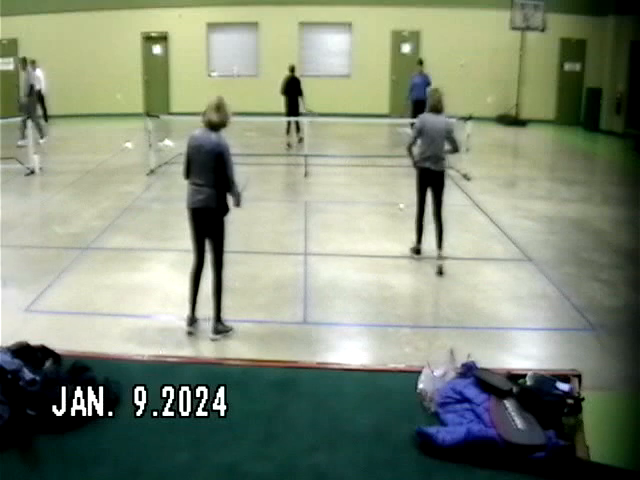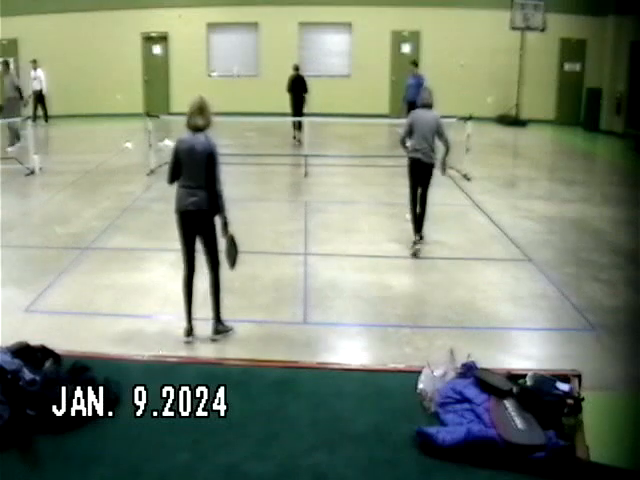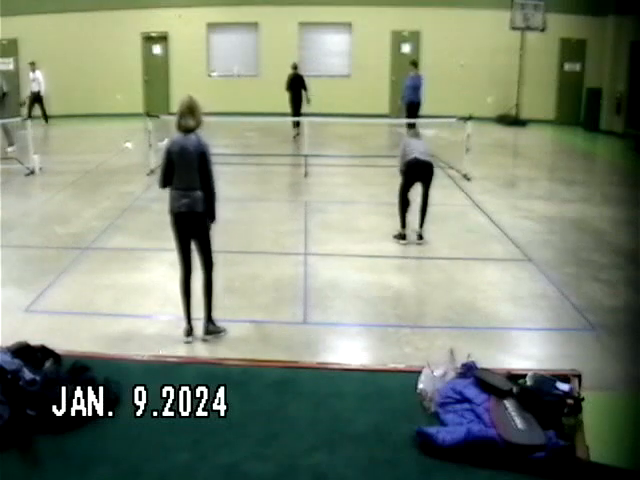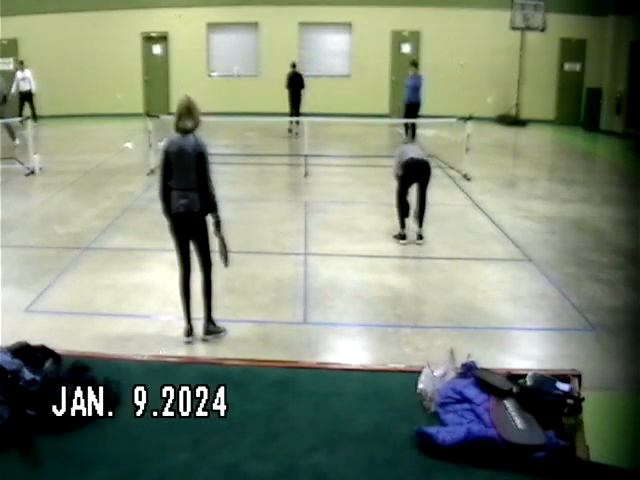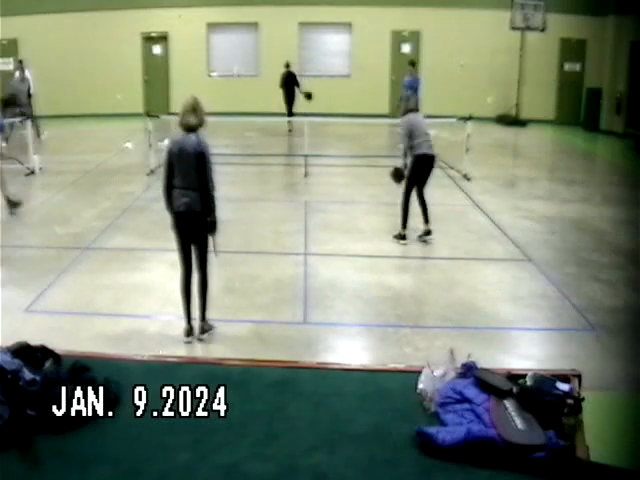
dt=0.5s
person 1, frame 1
left shoulder: (193, 138)
right shoulder: (220, 143)
left elbow: (186, 174)
right elbow: (227, 182)
right wrist: (236, 195)
left hip: (193, 204)
right hip: (212, 206)
left knee: (198, 260)
right knee: (217, 264)
left ankle: (191, 317)
right ankle: (217, 323)
person 1, frame 2
left shoulder: (181, 143)
right shoulder: (209, 145)
left elbow: (171, 177)
right elbow: (215, 185)
right wrist: (223, 216)
left hip: (183, 208)
right hip: (203, 209)
left knee: (188, 267)
right knee: (213, 267)
left ankle: (189, 326)
right ankle: (216, 323)
person 1, frame 3
left shoulder: (172, 145)
right shoulder: (201, 145)
left elbow: (163, 182)
right elbow: (209, 184)
right wrist: (211, 212)
left hip: (177, 210)
right hip: (198, 209)
left knee: (185, 268)
right knee: (207, 267)
left ankle: (188, 326)
right ankle: (208, 323)
person 1, frame 4
left shoulder: (169, 146)
right shoulder: (198, 146)
left elbow: (164, 185)
right elbow: (206, 184)
left wrist: (168, 214)
right wrist: (215, 214)
left hip: (176, 212)
right hip: (195, 211)
left knee: (184, 269)
right knee: (206, 267)
left ankle: (188, 326)
right ankle: (208, 323)
person 1, frame 5
left shoulder: (173, 145)
right shoulder: (200, 145)
left elbow: (167, 183)
right elbow: (207, 185)
left wrist: (171, 211)
right wrist: (212, 215)
left hip: (179, 209)
right hip: (197, 210)
left knee: (186, 268)
right knee: (202, 268)
left ankle: (188, 326)
right ankle: (202, 322)
person 2, frame 1
left shoulder: (422, 119)
right shoulder: (446, 123)
left elbow: (410, 145)
right elbow: (455, 148)
left wrist: (413, 159)
left hip: (423, 169)
right hip: (439, 171)
left knee: (420, 208)
right knee: (437, 212)
left ankle: (418, 246)
right ankle: (439, 253)
person 2, frame 2
left shoulder: (414, 114)
right shoulder: (436, 117)
left elbow: (402, 140)
right elbow: (446, 144)
right wrist: (444, 160)
left hip: (415, 160)
right hip: (429, 162)
left knee: (414, 200)
right knee: (423, 197)
left ankle: (417, 238)
right ankle: (419, 233)
person 2, frame 3
left shoulder: (406, 141)
right shoulder: (422, 143)
left elbow: (402, 166)
left wrist: (404, 180)
left hip: (413, 165)
right hip: (428, 166)
left knee: (402, 196)
right knee: (425, 197)
left ankle: (403, 233)
right ankle: (420, 233)
person 2, frame 4
left shoulder: (402, 149)
left elbow: (397, 171)
left hip: (410, 166)
right hip: (425, 167)
left knee: (400, 197)
right knee: (422, 196)
left ankle: (402, 234)
right ankle: (419, 234)
person 2, frame 5
left shoulder: (406, 119)
right shoulder: (420, 118)
left elbow: (406, 144)
left wrist: (405, 161)
right wrist: (409, 159)
left hip: (419, 158)
right hip: (430, 157)
left knee: (406, 195)
right knee: (420, 192)
left ankle: (402, 233)
right ankle: (427, 229)
